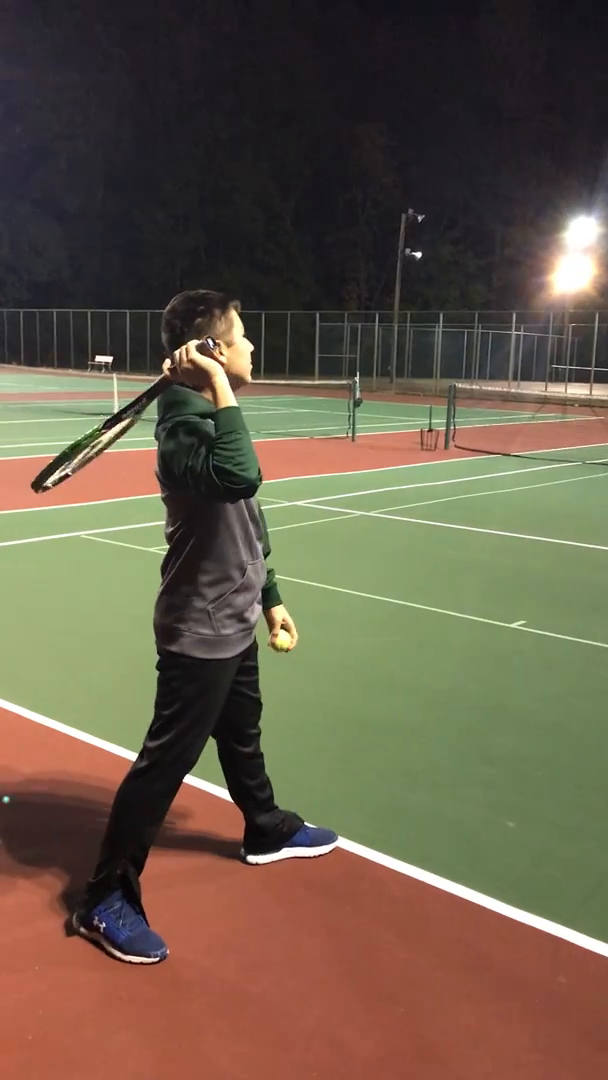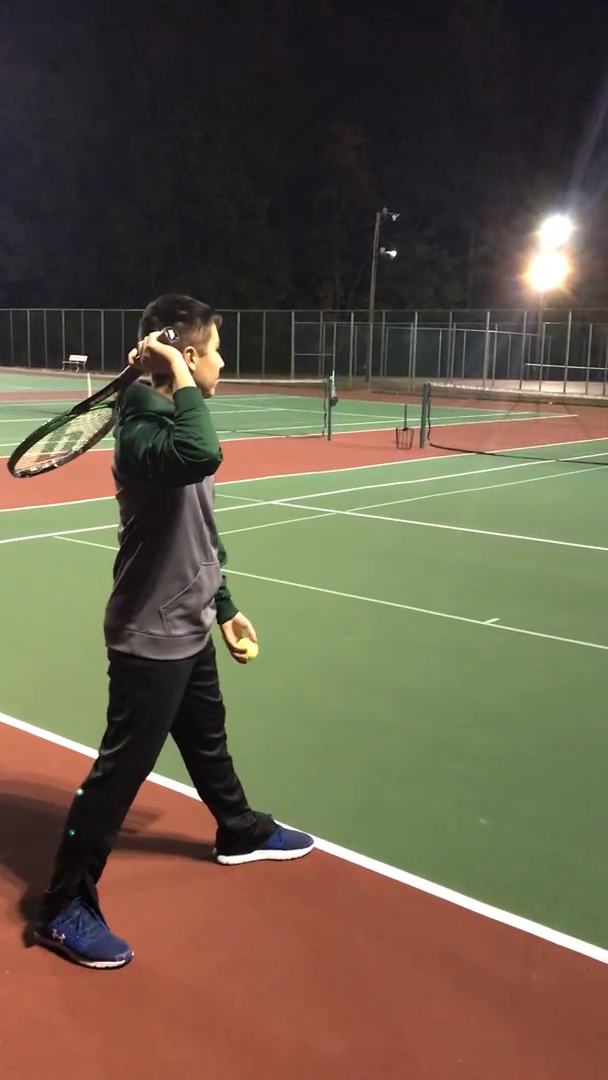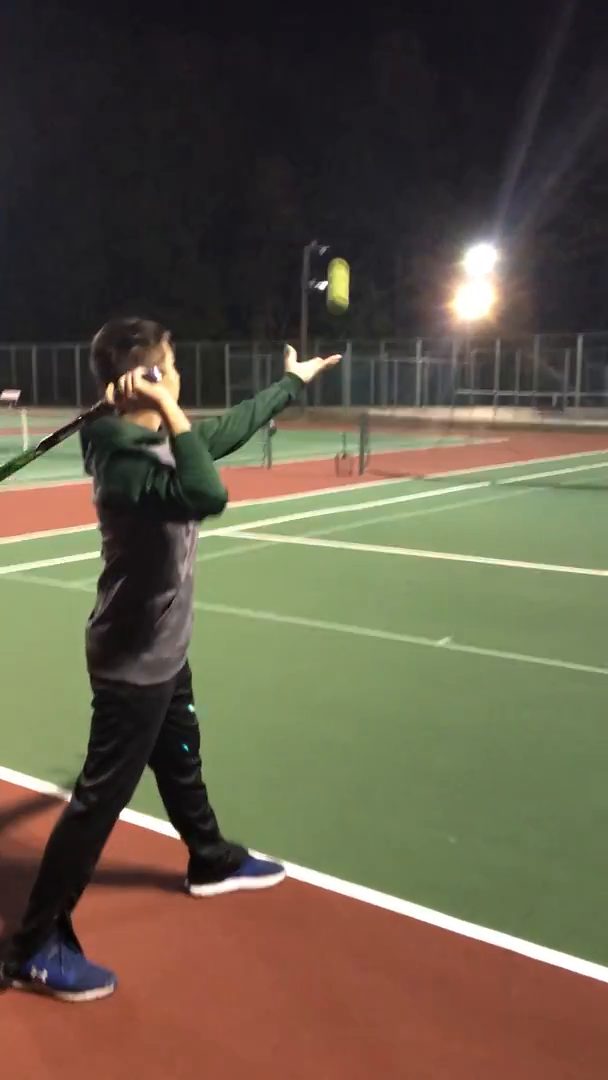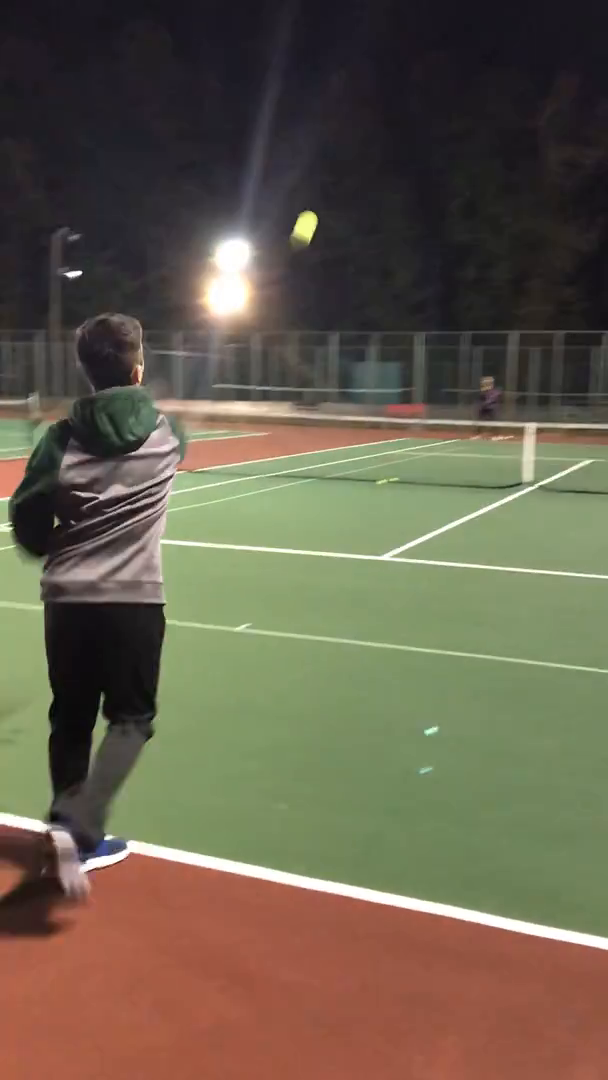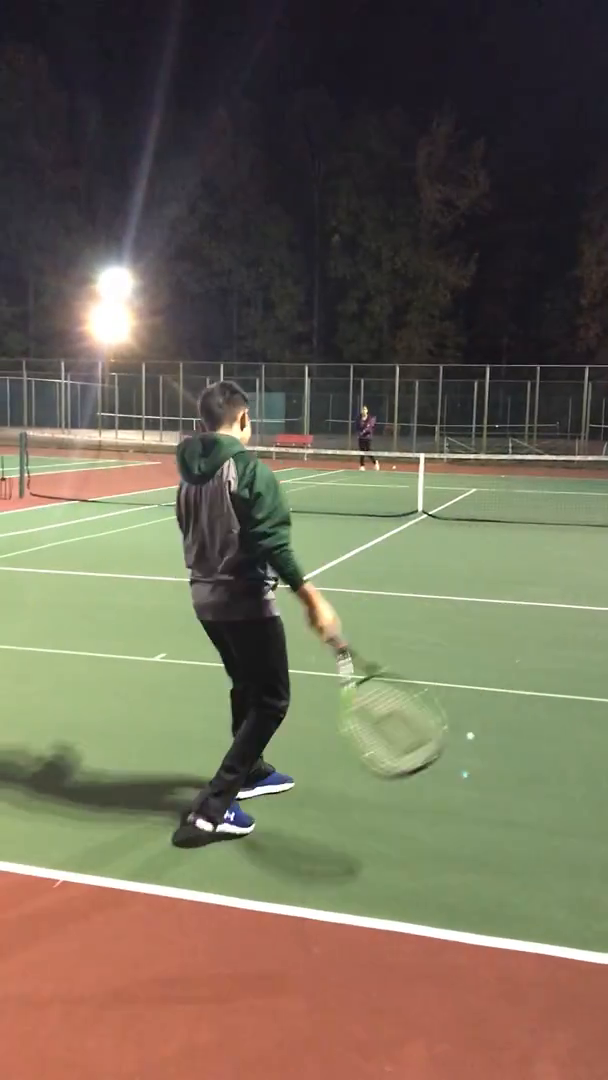
dt=1s
person 1, frame 1
left shoulder: (212, 419)
right shoulder: (185, 431)
right elbow: (241, 478)
left wrist: (268, 596)
right wrist: (221, 389)
left hip: (232, 620)
right hip: (198, 628)
left knee: (241, 734)
right knee: (167, 758)
left ankle: (268, 830)
right ankle: (106, 899)
person 1, frame 2
left shoulder: (174, 423)
right shoulder: (142, 430)
right elbow: (202, 456)
left wrist: (223, 607)
right wrist: (179, 380)
left hip: (188, 627)
right hip: (150, 635)
left knee: (207, 737)
right knee: (122, 768)
left ankle: (241, 832)
right ankle: (64, 907)
person 1, frame 3
left shoulder: (153, 441)
right shoulder: (124, 464)
left elbow: (229, 427)
right elbow: (206, 497)
left wrist: (289, 381)
right wrist: (170, 410)
left hip: (161, 648)
right hip: (132, 658)
left knee: (180, 759)
right knee: (102, 794)
left ankle: (211, 859)
person 1, frame 4
left shoulder: (61, 436)
right shoulder: (163, 433)
left elbow: (25, 526)
left hip: (67, 595)
right hip: (134, 598)
left knee: (71, 717)
right knee: (132, 719)
left ankle: (72, 837)
right ankle: (74, 821)
person 1, frame 5
left shoulder: (188, 475)
right shoulder: (251, 470)
right elbow: (272, 543)
right wrist: (312, 598)
left hip: (207, 601)
right hip: (246, 603)
left knee: (248, 688)
right knee: (270, 700)
left ankle: (248, 771)
right ankle: (212, 807)
